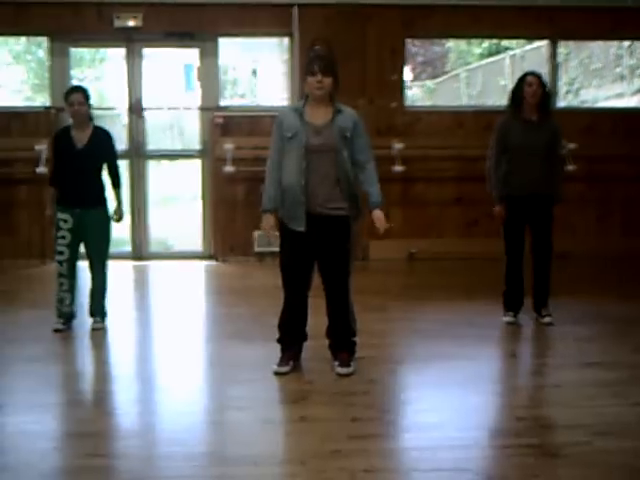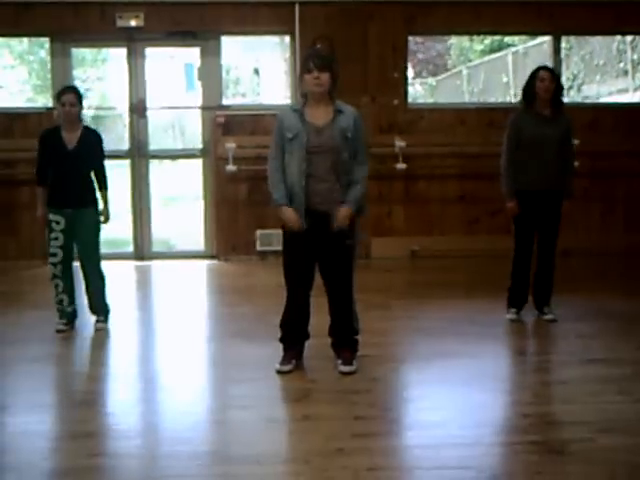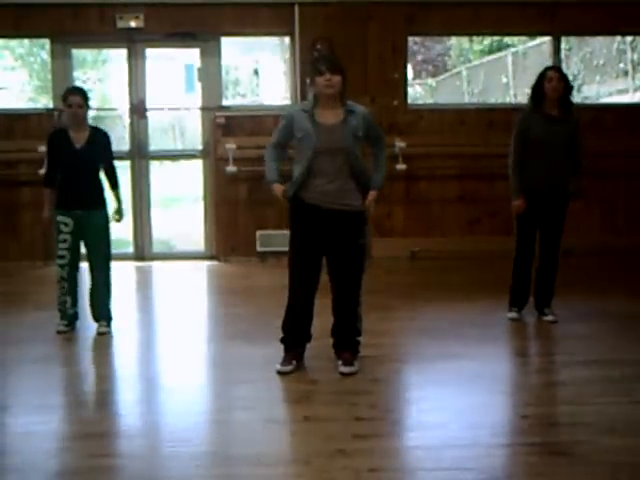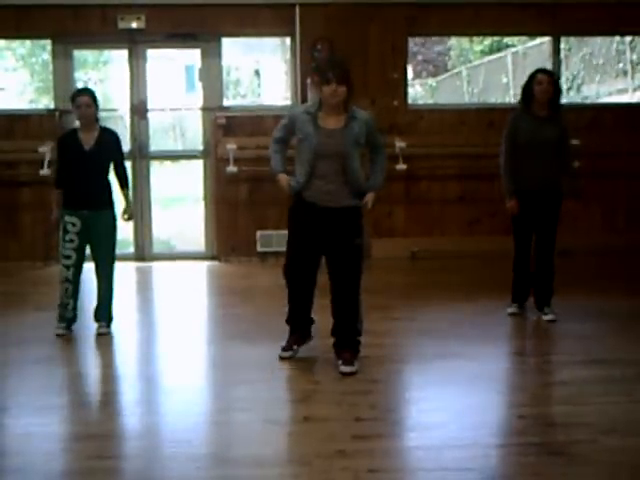
dt=0.4s
person 1, frame 1
left shoulder: (350, 119)
right shoulder: (287, 119)
left elbow: (365, 164)
right elbow: (275, 165)
left wrist: (375, 205)
right wrist: (268, 209)
left hip: (336, 215)
right hip: (295, 215)
left knee: (338, 286)
right knee: (294, 286)
left ankle: (343, 349)
right ankle: (290, 348)
person 1, frame 2
left shoulder: (349, 117)
right shoulder: (287, 118)
left elbow: (361, 163)
right elbow: (276, 164)
left wrist: (351, 201)
right wrist: (282, 203)
left hip: (337, 213)
right hip: (299, 213)
left knee: (340, 283)
right knee: (297, 284)
left ankle: (345, 347)
right ankle: (292, 347)
person 1, frame 3
left shoulder: (360, 116)
right shoulder: (297, 117)
left elbow: (379, 147)
right elbow: (275, 147)
left wrist: (375, 185)
right wrist: (273, 179)
left hip: (349, 210)
right hip: (307, 208)
left knee: (347, 283)
right knee: (300, 281)
left ankle: (346, 348)
right ankle: (293, 349)
person 1, frame 4
left shoulder: (363, 122)
right shoulder: (300, 117)
left elbow: (379, 153)
right elbow: (277, 140)
left wrist: (373, 187)
right wrist: (279, 171)
left hip: (345, 209)
right hip: (305, 205)
left knee: (346, 281)
right knee: (297, 273)
left ankle: (347, 347)
right ankle: (297, 332)
person 2, frame 1
left shoulder: (550, 125)
right shoulder: (507, 123)
left elbow: (556, 163)
right elbow: (494, 162)
left wrist: (555, 197)
right wrist: (498, 199)
left hip: (541, 198)
right hip: (513, 197)
left knee: (543, 252)
right knee: (514, 253)
left ankle: (541, 306)
right ankle: (511, 307)
person 2, frame 2
left shoulder: (562, 120)
right shoulder: (520, 118)
left elbow: (568, 159)
right elbow: (508, 158)
left wrist: (566, 192)
right wrist: (510, 195)
left hip: (552, 194)
right hip: (525, 192)
left knee: (548, 249)
right knee: (523, 249)
left ankle: (543, 302)
right ankle: (514, 303)
person 2, frame 3
left shoulder: (570, 121)
right shoulder: (528, 118)
left elbow: (575, 158)
right elbow: (515, 157)
left wrist: (573, 188)
right wrist: (517, 193)
left hip: (557, 194)
right hip: (530, 192)
left knee: (550, 250)
right knee: (524, 249)
left ankle: (544, 303)
right ankle: (516, 303)
person 2, frame 4
left shoulder: (559, 121)
right shoulder: (518, 119)
left elbow: (565, 158)
right elbow: (507, 158)
left wrist: (565, 189)
right wrist: (510, 193)
left hip: (550, 193)
right hip: (523, 192)
left knee: (546, 248)
right knee: (522, 247)
left ankle: (544, 302)
right ankle: (518, 299)
person 3, frame 1
left shoulder: (103, 136)
right shoulder: (60, 137)
left elbow: (113, 171)
right elbow: (55, 173)
left wrist: (119, 203)
right wrist: (51, 204)
left hip: (95, 207)
right hip: (66, 207)
left knee: (97, 262)
right knee: (64, 262)
left ankle: (98, 314)
right ankle: (64, 315)
person 3, frame 2
left shoulder: (92, 137)
right shoulder: (48, 137)
left elbow: (100, 172)
right elbow: (42, 173)
left wrist: (105, 204)
right wrist: (41, 205)
left hip: (86, 206)
right hip: (58, 208)
left knee: (91, 261)
right knee: (59, 263)
left ankle: (101, 312)
right ankle: (66, 315)
person 3, frame 3
left shoulder: (100, 136)
right shoulder: (56, 138)
left elbow: (109, 170)
right elbow: (51, 174)
left wrist: (119, 203)
right wrist: (48, 206)
left hip: (95, 208)
right hip: (66, 209)
left knee: (100, 264)
right knee: (65, 264)
left ankle: (103, 317)
right ankle: (67, 316)
person 3, frame 4
left shoulder: (110, 137)
right shoulder: (66, 140)
left elbow: (120, 171)
right elbow: (61, 175)
left wrist: (128, 202)
right wrist: (57, 207)
left hip: (102, 209)
right hip: (73, 210)
left knee: (104, 265)
right knee: (69, 265)
left ankle: (103, 318)
right ankle: (65, 318)
